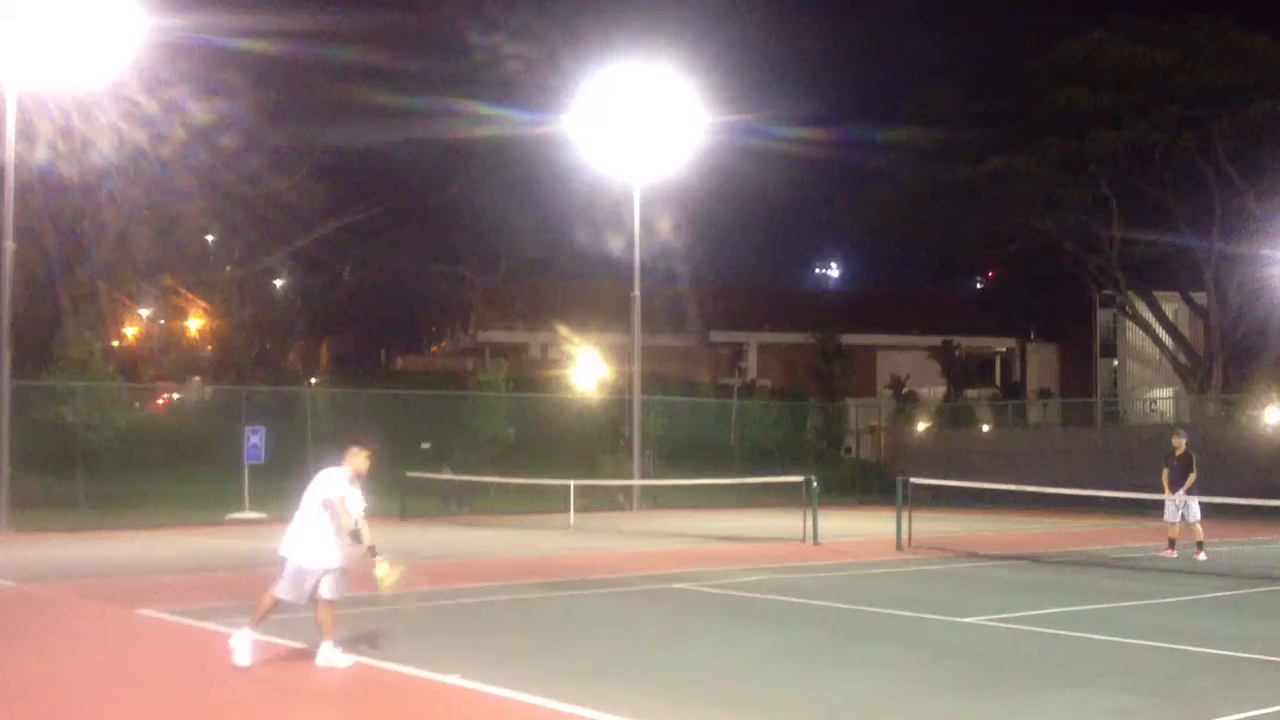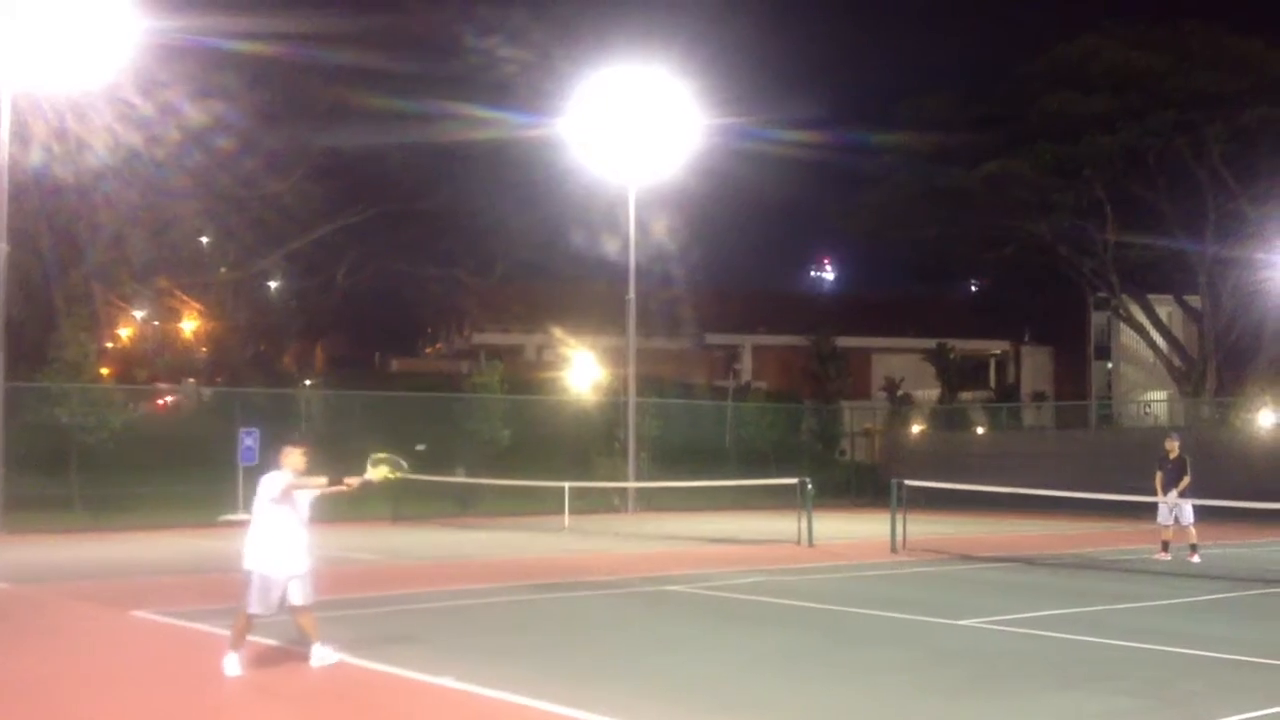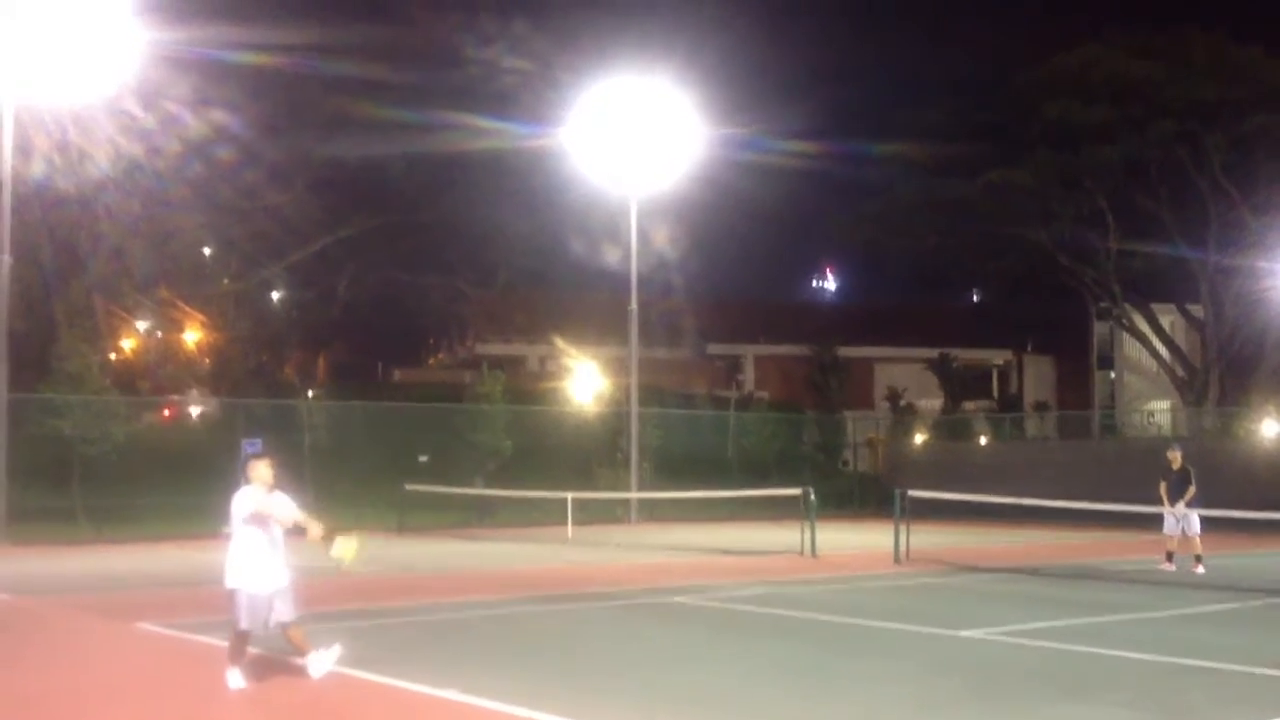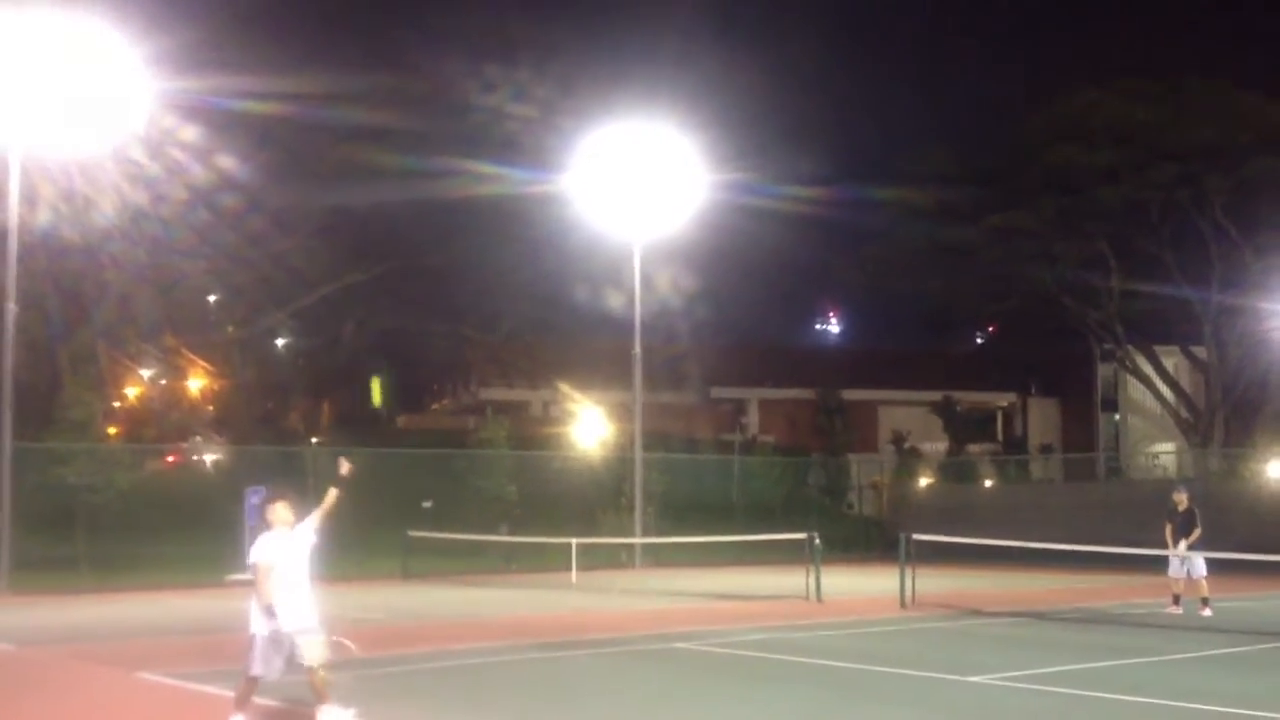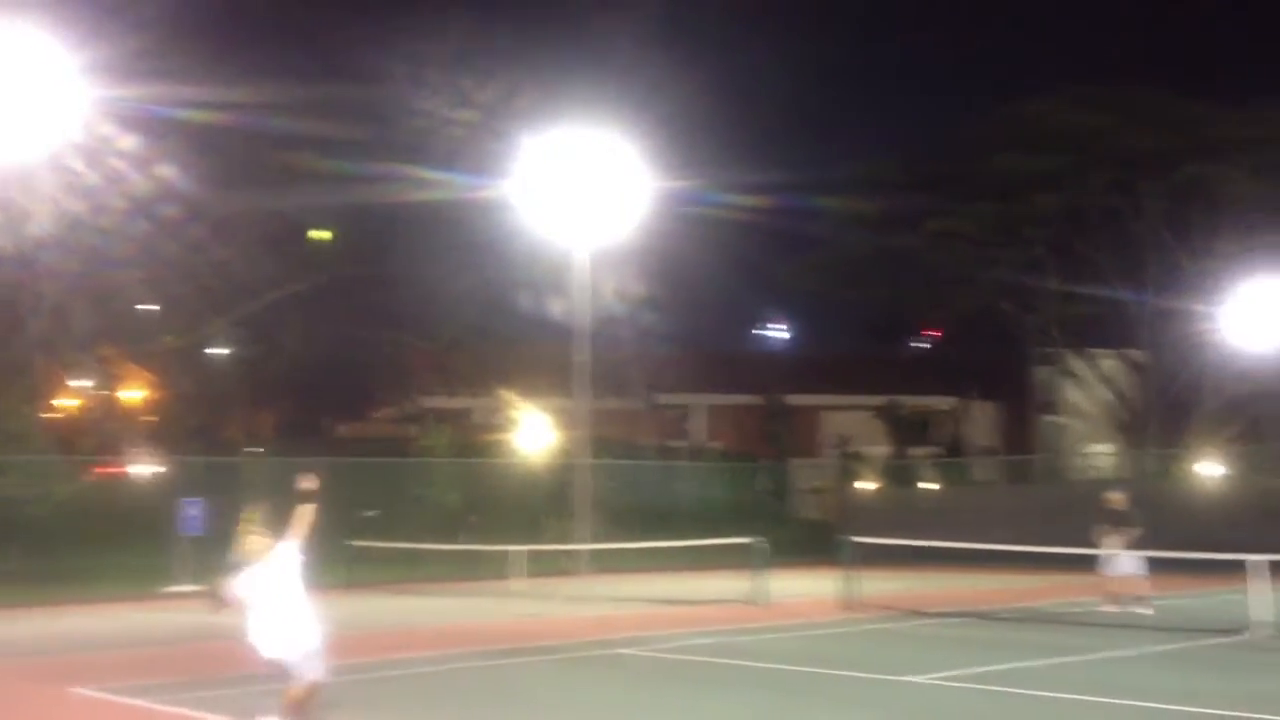
dt=0.5s
person 1, frame 1
left shoulder: (355, 488)
right shoulder: (331, 478)
left elbow: (360, 522)
right elbow: (337, 509)
left wrist: (372, 552)
right wrist: (353, 535)
left hip: (332, 554)
right hip: (305, 550)
left knee: (327, 600)
right knee: (279, 593)
left ankle: (327, 649)
right ankle: (246, 634)
person 1, frame 2
left shoulder: (303, 486)
right shoulder: (272, 480)
left elbow: (323, 487)
right elbow: (302, 482)
left wrist: (347, 483)
right wrist: (340, 481)
left hip: (296, 560)
right hip: (266, 560)
left knee: (301, 606)
right knee: (251, 610)
left ankle: (317, 650)
right ankle: (232, 655)
person 1, frame 3
left shoulder: (278, 498)
right shoulder: (244, 497)
left elbow: (298, 516)
right elbow: (269, 514)
left wrist: (313, 527)
right wrist: (307, 526)
left hip: (276, 575)
right hip: (247, 577)
left knee: (288, 622)
right knee: (243, 628)
left ankle: (312, 659)
right ankle: (234, 669)
person 1, frame 4
left shoulder: (302, 534)
right shoulder: (264, 544)
left elbow: (324, 507)
right elbow: (261, 580)
left wrist: (341, 478)
right wrist: (270, 613)
left hip: (304, 619)
right hip: (273, 622)
left knee: (317, 664)
right knee: (256, 673)
person 1, frame 5
left shoulder: (285, 555)
right shoulder: (245, 580)
left elbow: (300, 527)
left wrist: (307, 495)
left hip: (306, 636)
right hip: (279, 642)
left knee: (312, 681)
right knee: (307, 681)
